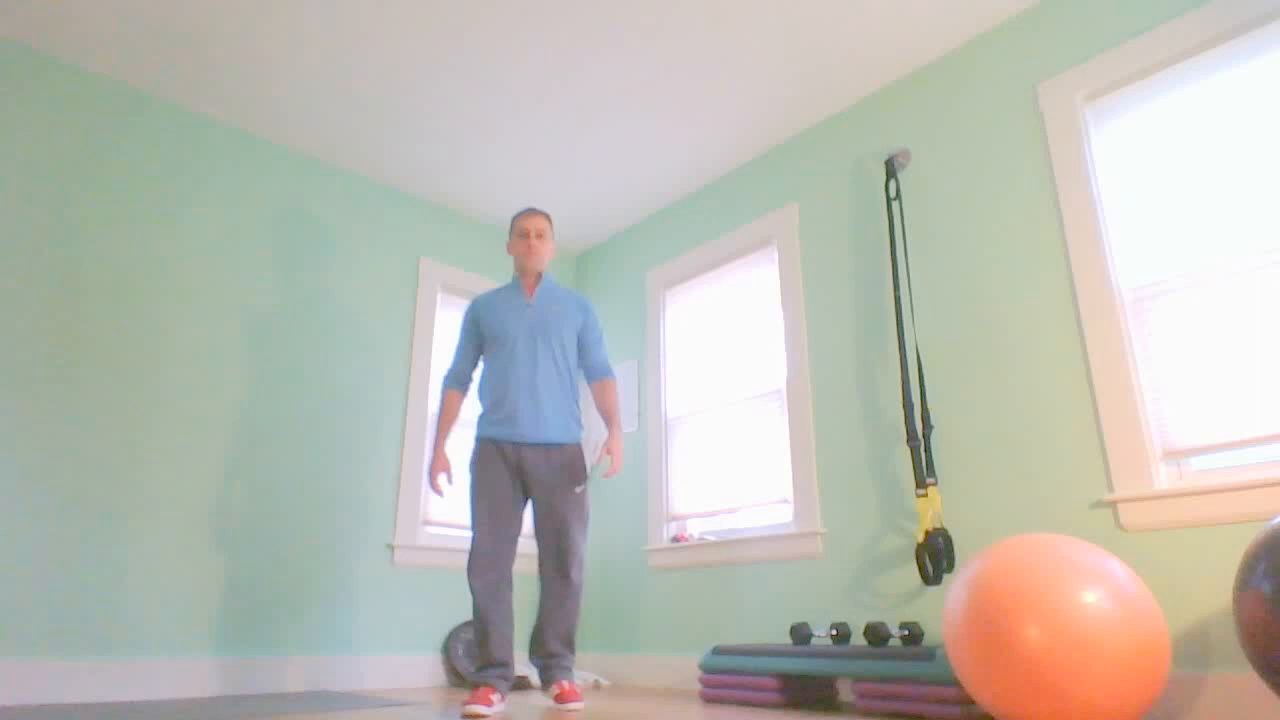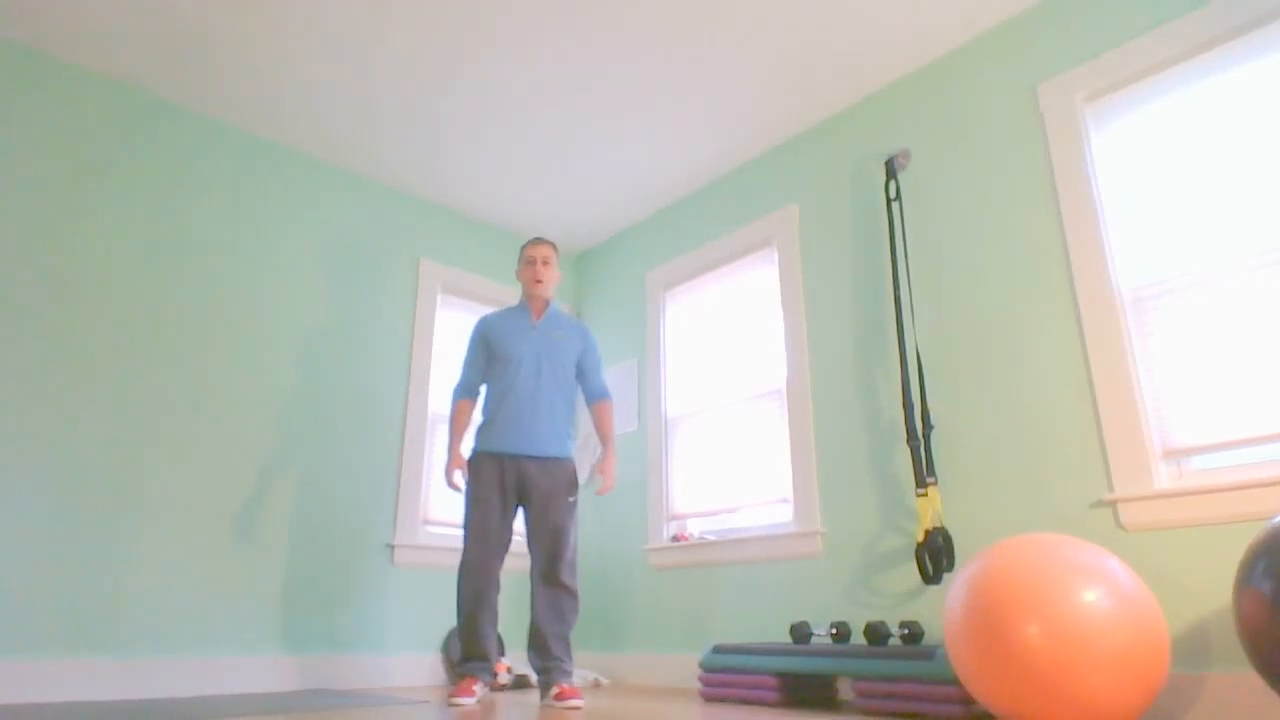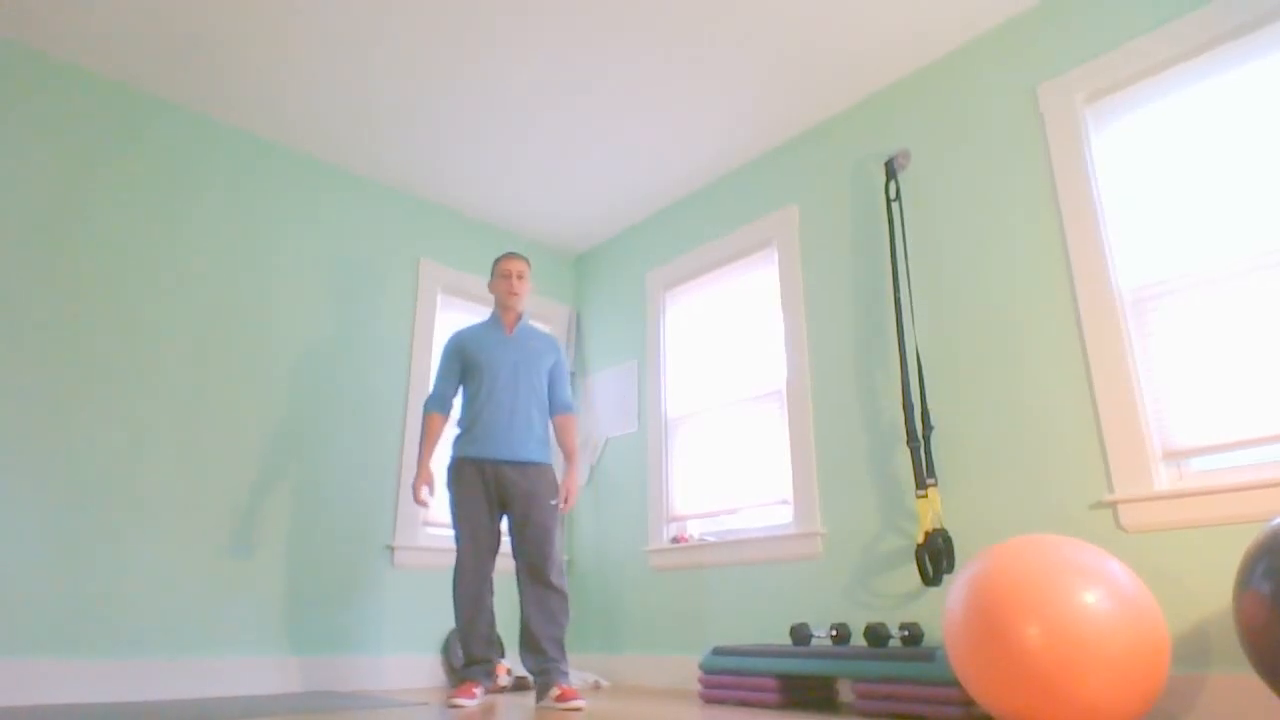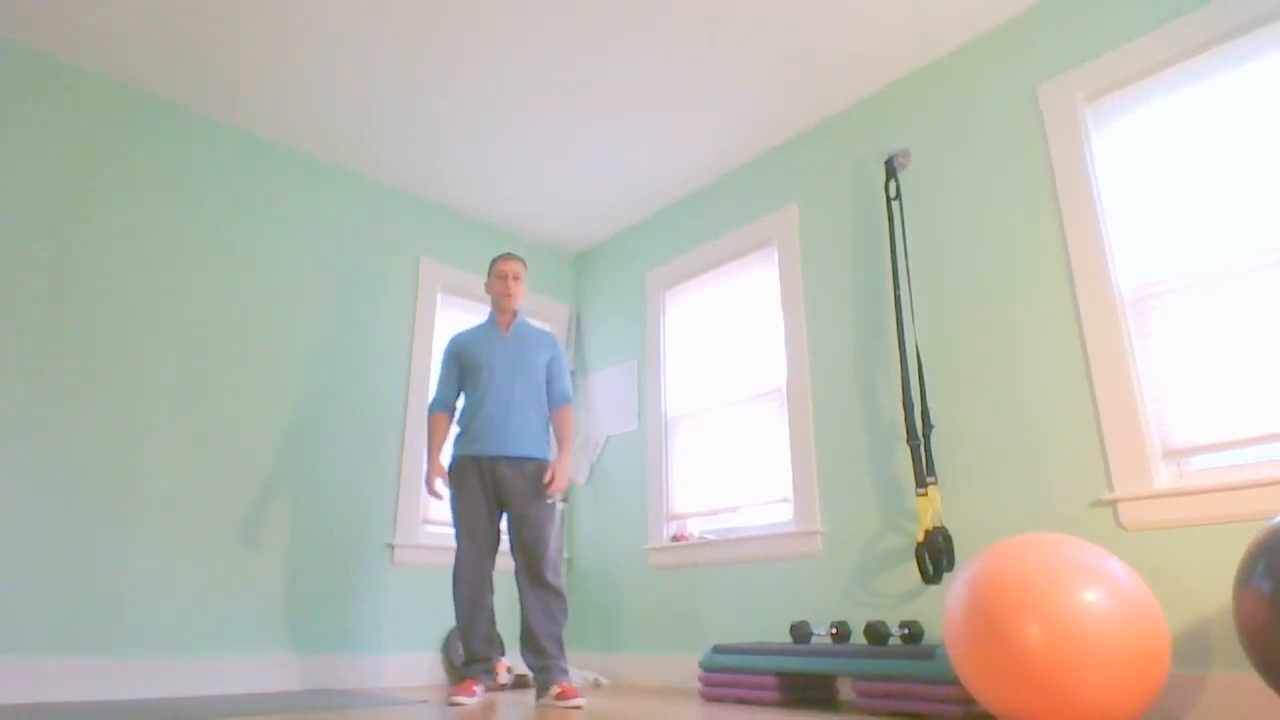
dt=0.5s
person 1, frame 1
left shoulder: (577, 307)
right shoulder: (483, 308)
left elbow: (599, 371)
right elbow: (457, 378)
left wrist: (614, 429)
right wrist: (439, 444)
left hip: (560, 450)
right hip: (496, 448)
left knee: (564, 561)
right knee: (489, 559)
left ankle: (557, 673)
right ankle: (492, 679)
person 1, frame 2
left shoulder: (578, 334)
right shoulder: (490, 327)
left elbow: (597, 394)
right elbow: (467, 390)
left wrist: (608, 449)
right wrist: (455, 447)
left hip: (554, 463)
right hip: (492, 459)
left knee: (556, 569)
right knee: (479, 564)
left ankle: (555, 676)
right ankle: (476, 670)
person 1, frame 3
left shoulder: (549, 346)
right shoulder: (463, 341)
left elbow: (562, 408)
right elbow: (438, 404)
left wrist: (572, 465)
right wrist: (424, 462)
left hip: (533, 468)
right hip: (472, 466)
left knee: (543, 569)
right knee: (473, 570)
left ankle: (551, 677)
right ankle: (477, 674)
person 1, frame 4
left shoulder: (547, 343)
right shoulder: (462, 343)
left elbow: (562, 401)
right elbow: (442, 405)
left wrist: (564, 455)
right wrist: (433, 458)
left hip: (530, 464)
right hip: (471, 464)
left knee: (540, 566)
right knee: (473, 567)
left ankle: (551, 675)
right ankle: (478, 672)
